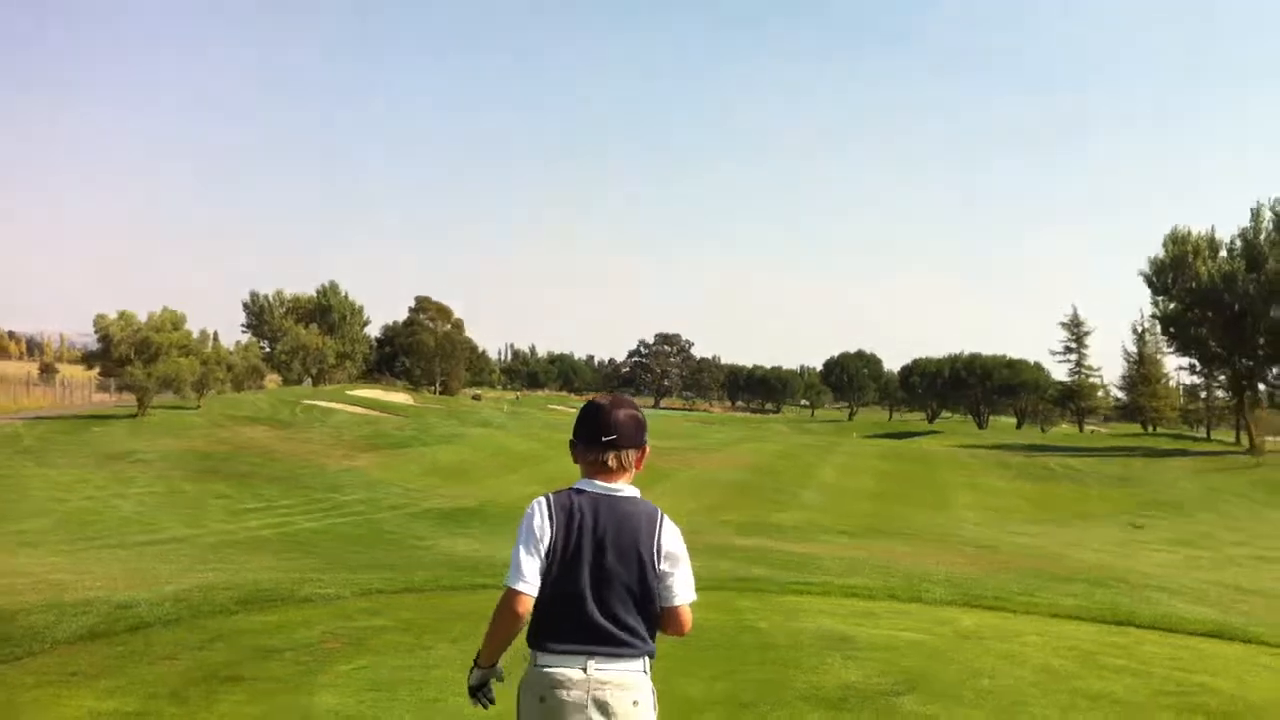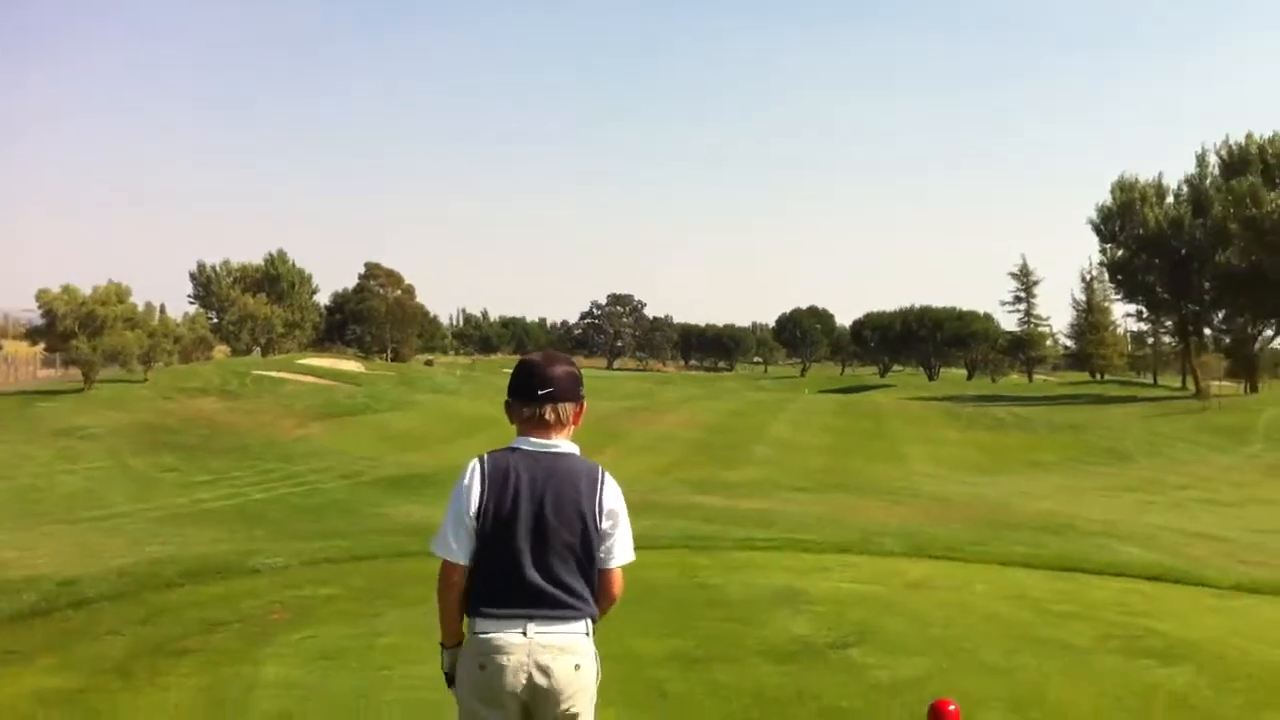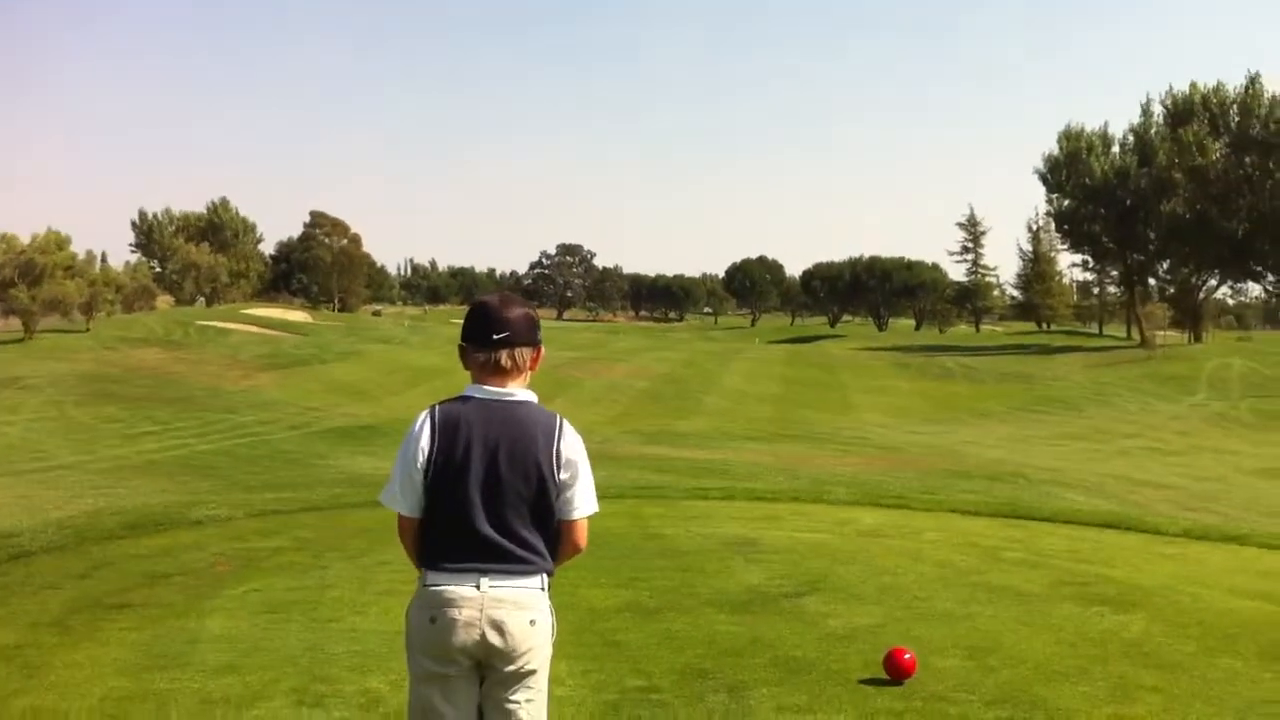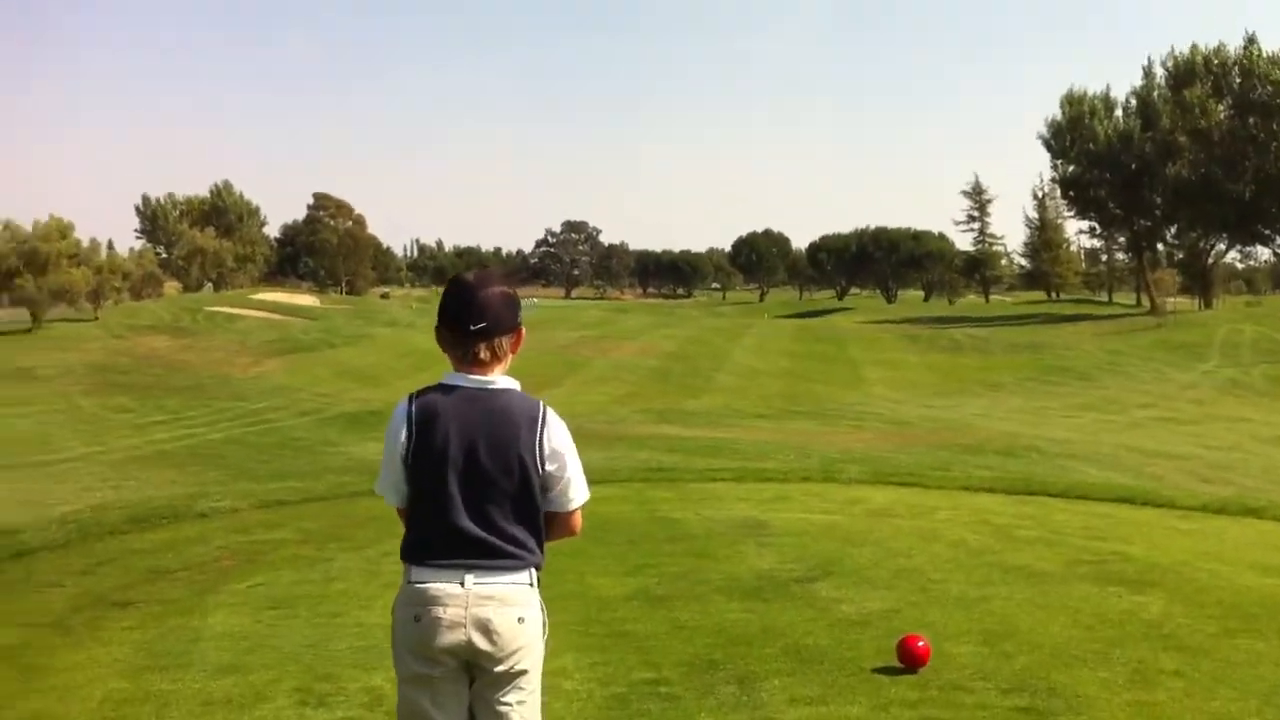
dt=0.5s
person 1, frame 1
left shoulder: (546, 511)
right shoulder: (658, 527)
left elbow: (518, 605)
right elbow: (680, 622)
left wrist: (485, 662)
left hip: (553, 680)
right hip: (627, 686)
person 1, frame 2
left shoulder: (481, 473)
right shoulder: (599, 484)
left elbow: (453, 575)
right elbow: (611, 586)
left wrist: (451, 644)
left hip: (493, 649)
right hip: (569, 651)
person 1, frame 3
left shoulder: (432, 424)
right shoulder: (558, 434)
left elbow: (409, 527)
right elbow: (575, 539)
left hip: (444, 603)
right hip: (523, 606)
person 1, frame 4
left shoulder: (412, 413)
right shoulder: (541, 422)
left elbow: (405, 511)
right elbow: (569, 523)
left hip: (429, 600)
right hip: (509, 600)
